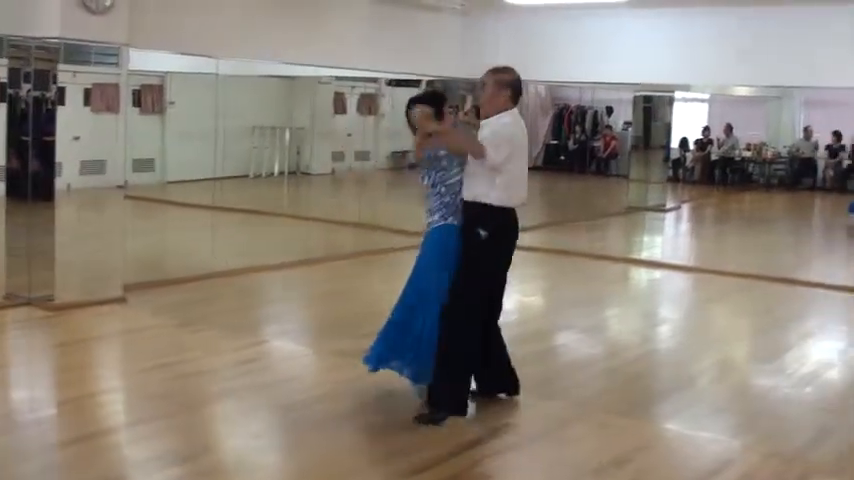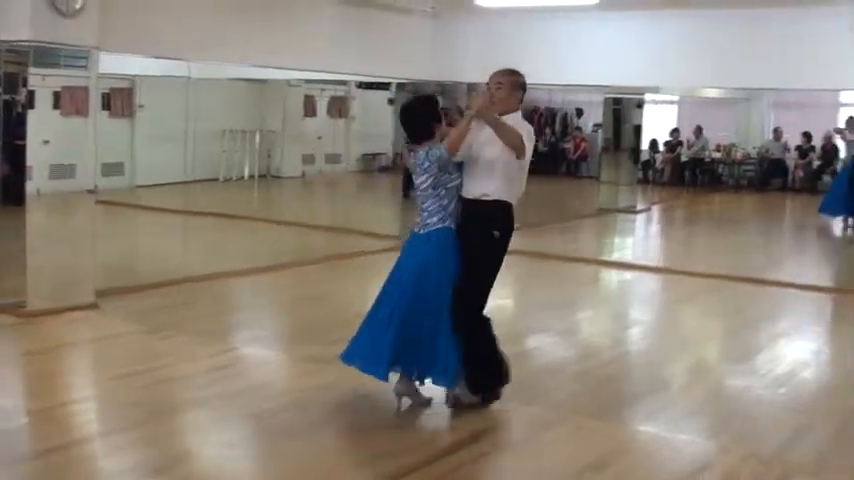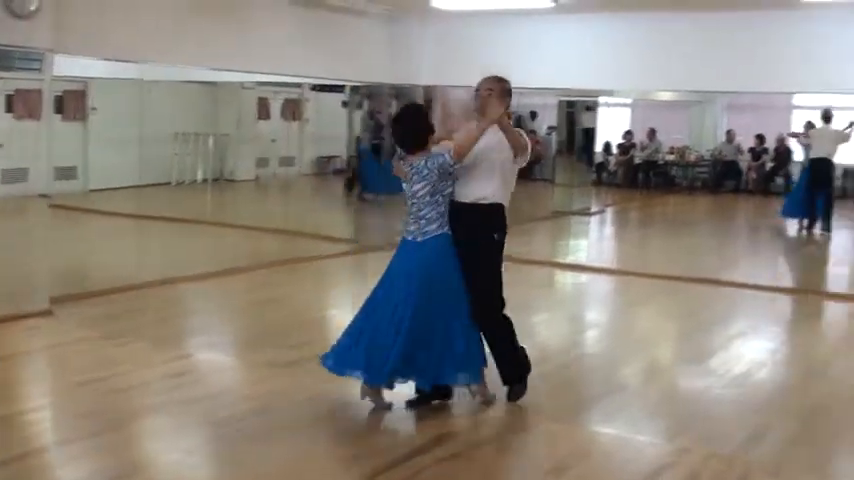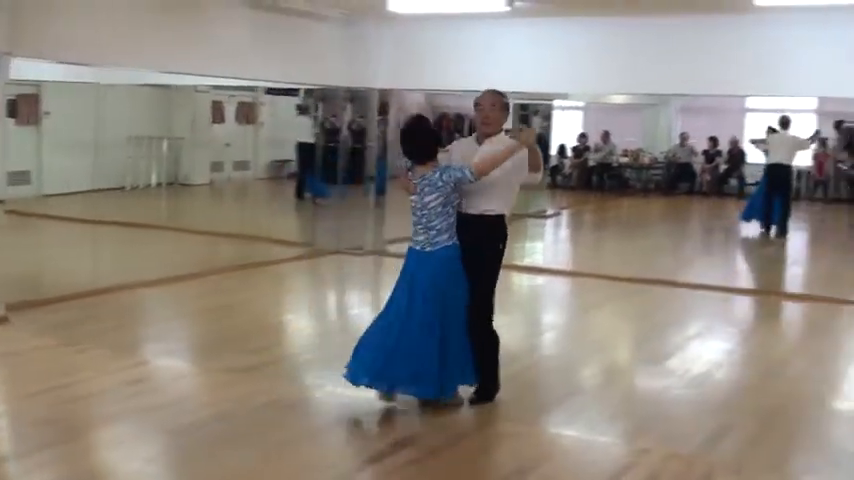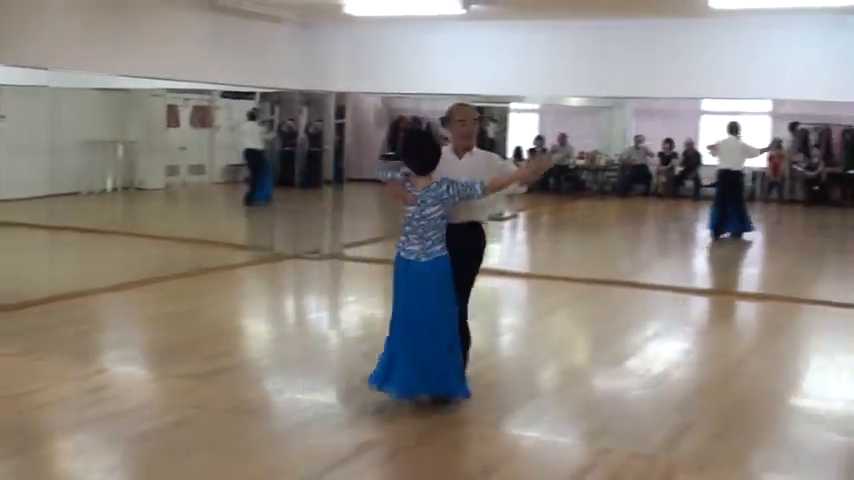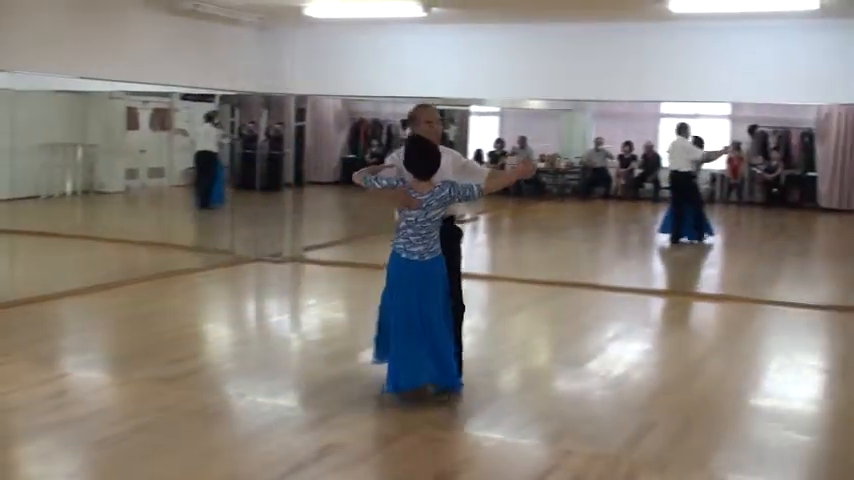
dt=0.3s
person 1, frame 1
left shoulder: (504, 128)
right shoulder: (503, 126)
left elbow: (479, 150)
right elbow: (480, 152)
left hip: (488, 222)
right hip: (495, 221)
left knee: (460, 308)
right knee: (482, 307)
left ankle: (447, 398)
right ankle: (498, 379)
person 1, frame 2
left shoulder: (517, 129)
right shoulder: (481, 129)
left elbow: (518, 147)
left wrist: (490, 118)
left hip: (492, 218)
right hip: (468, 214)
left knee: (466, 303)
right knee: (462, 301)
left ankle: (490, 375)
right ankle: (474, 378)
person 1, frame 3
left shoulder: (509, 136)
right shoulder: (465, 134)
left elbow: (522, 150)
left wrist: (502, 122)
left hip: (485, 221)
right hip: (455, 218)
left knee: (485, 306)
left ankle: (517, 370)
right ankle: (437, 383)
person 1, frame 4
right shoulder: (458, 148)
left elbow: (534, 170)
left wrist: (531, 150)
right wrist: (410, 178)
left hip: (488, 230)
right hip: (453, 227)
left knee: (477, 307)
left ankle: (488, 379)
person 1, frame 5
left shoulder: (489, 162)
left elbow: (520, 181)
right elbow: (401, 178)
right wrist: (399, 187)
left hip: (468, 238)
left knee: (455, 306)
person 1, frame 6
left shoulder: (452, 158)
right shoulder: (399, 158)
left elbow: (487, 176)
right elbow: (381, 179)
left wrist: (516, 172)
right wrist: (400, 196)
left hip: (445, 231)
left knee: (453, 302)
person 2, frame 1
left shoulder: (451, 149)
right shoulder: (431, 153)
right elbow: (419, 148)
right wrist: (422, 127)
left hip: (454, 234)
right hip: (444, 237)
left knee: (441, 305)
right knee: (437, 305)
left ankle: (426, 374)
right ankle: (425, 377)
person 2, frame 2
left shoulder: (420, 155)
right shoulder: (434, 156)
right elbow: (450, 145)
right wrist: (472, 116)
left hip: (422, 239)
right hip: (439, 241)
left knee: (412, 307)
right knee: (444, 309)
left ankle: (405, 379)
right ankle: (453, 379)
person 2, frame 3
left shoulder: (406, 164)
right shoulder: (433, 164)
right elbow: (458, 150)
right wrist: (488, 121)
left hip: (411, 246)
right hip: (436, 248)
left knee: (395, 312)
right knee: (452, 312)
left ankle: (372, 380)
right ankle: (474, 380)
person 2, frame 4
left shoulder: (410, 173)
right shoulder: (445, 176)
right elbow: (480, 168)
right wrist: (519, 144)
left hip: (416, 257)
right hip: (444, 257)
left knee: (405, 317)
right knee: (446, 321)
left ankle: (388, 380)
right ankle: (443, 388)
person 2, frame 5
left shoulder: (401, 181)
right shoulder: (447, 189)
left elbow: (380, 169)
right elbow: (490, 186)
left wrist: (401, 166)
right wrist: (530, 169)
left hip: (405, 263)
right hip: (435, 265)
left knee: (410, 320)
right knee: (438, 323)
left ankle: (409, 382)
right ankle: (441, 387)
person 2, frame 6
left shoulder: (398, 186)
right shoulder: (447, 190)
left elbow: (357, 177)
right elbow: (486, 187)
left wrist: (382, 167)
right wrist: (519, 172)
left hip: (402, 263)
right hip: (432, 265)
left knee: (402, 319)
right knee: (433, 320)
left ankle: (410, 380)
right ankle: (441, 378)
